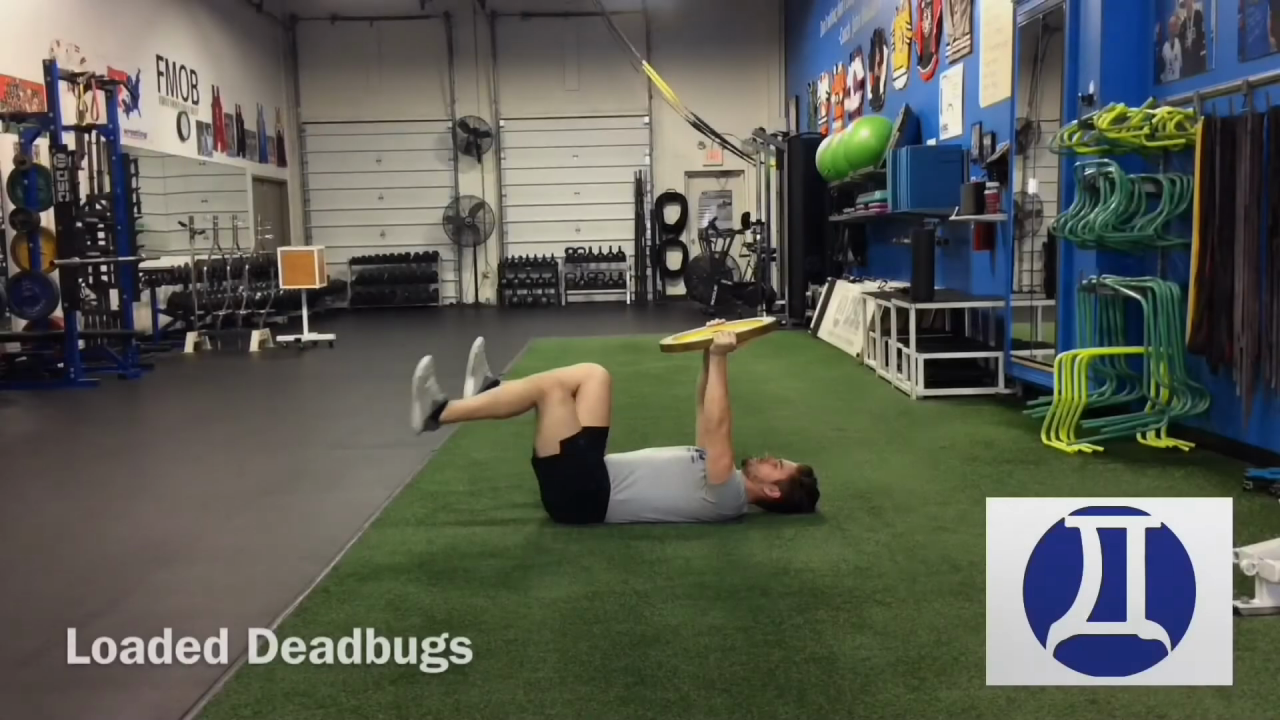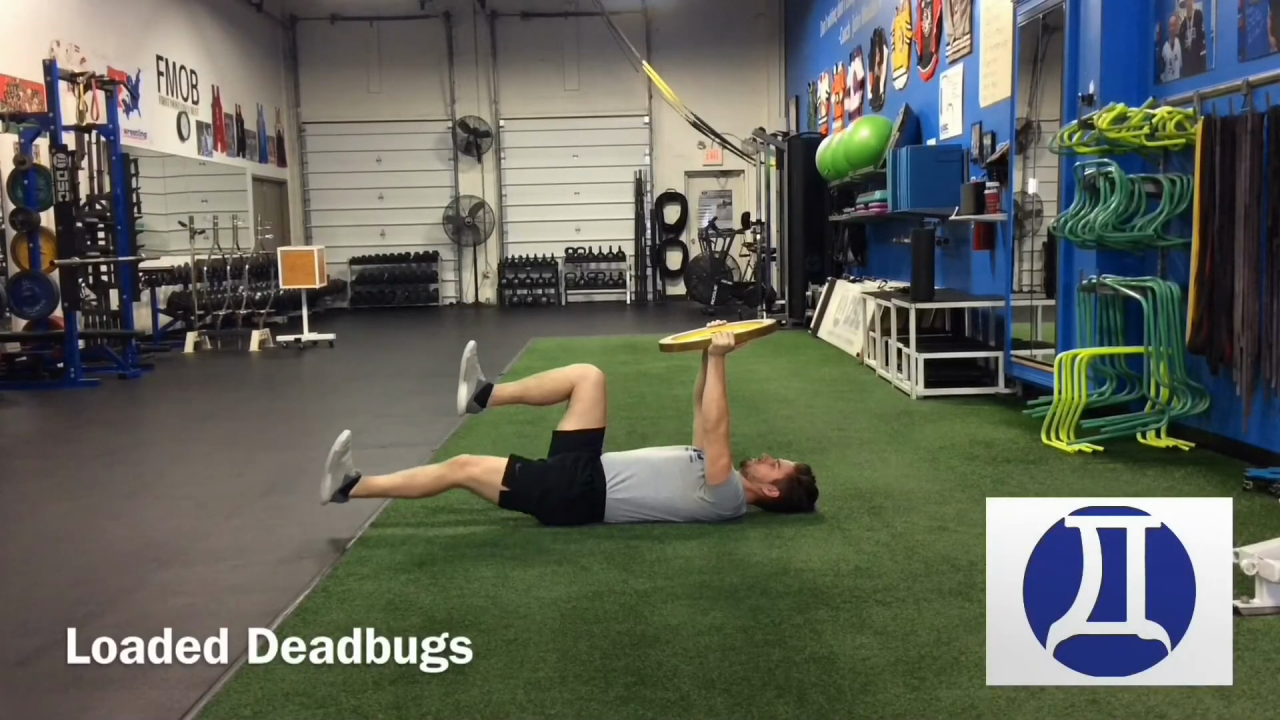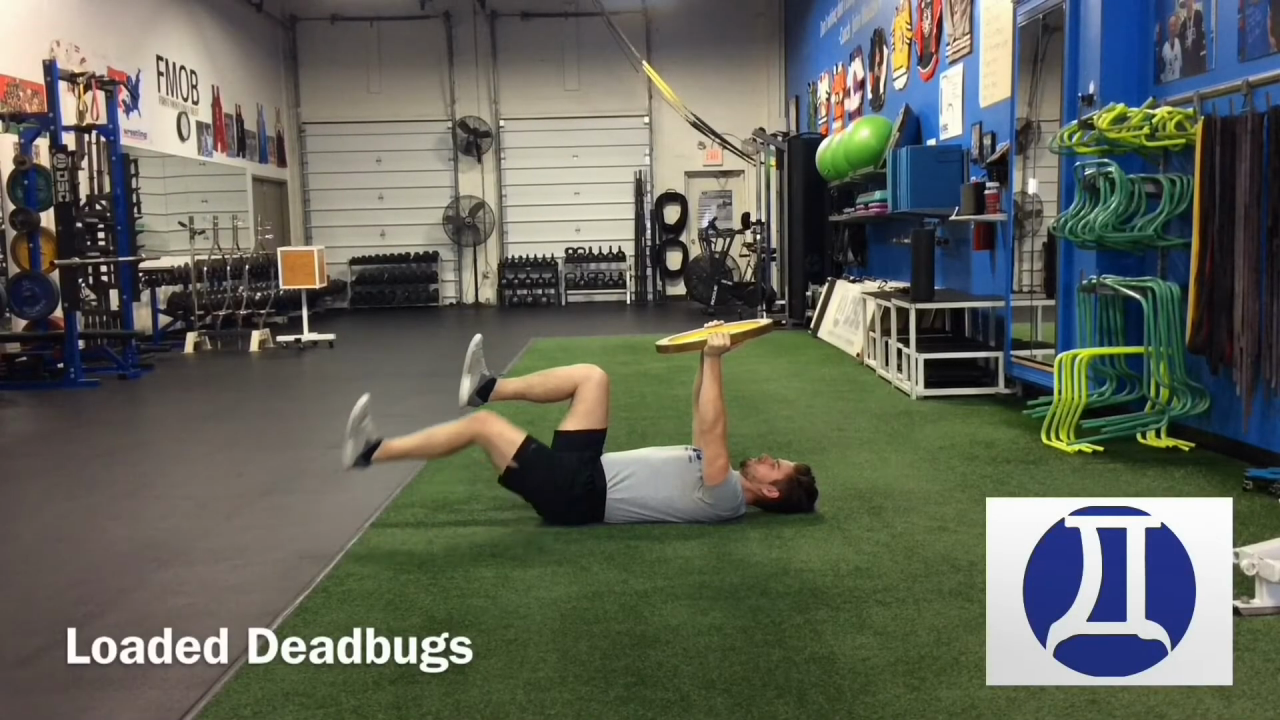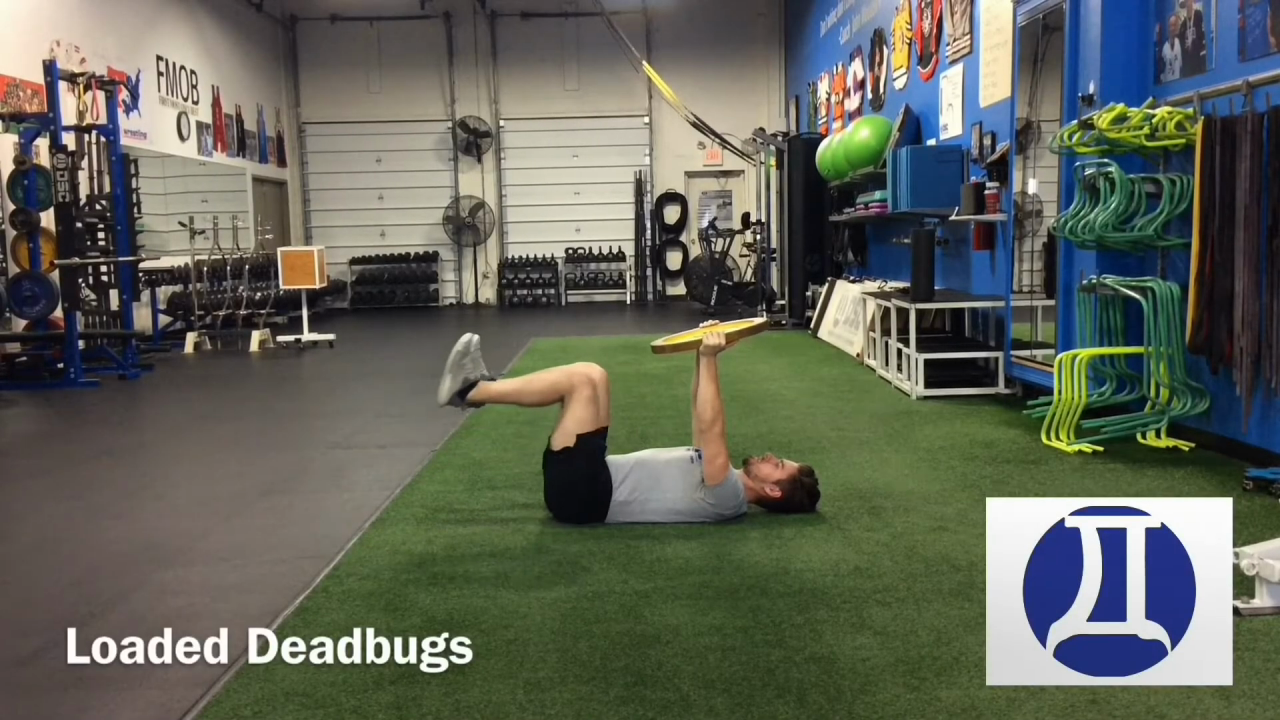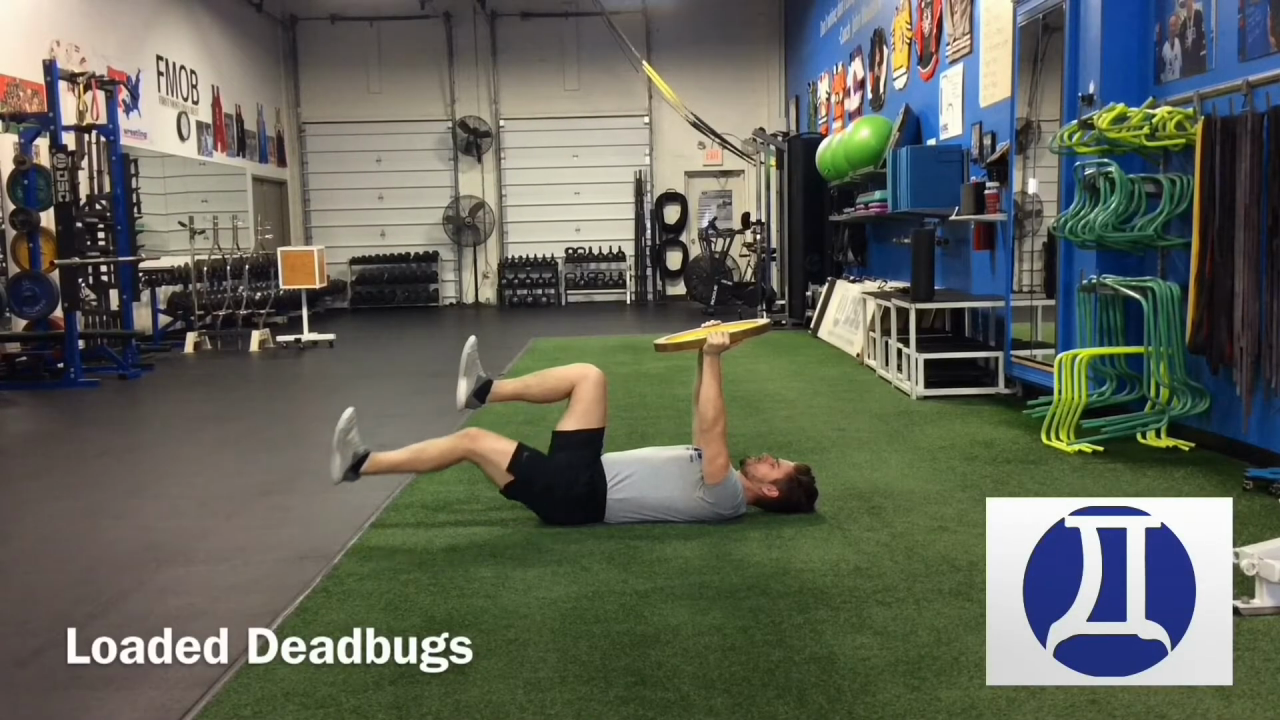
dt=1s
person 1, frame 1
left shoulder: (727, 496)
right shoulder: (726, 478)
left elbow: (717, 429)
right elbow: (705, 413)
left wrist: (719, 359)
right wrist: (709, 357)
left hip: (583, 494)
right hip: (594, 475)
left knee: (551, 387)
right knee: (593, 374)
left ankle: (438, 412)
right ankle: (492, 391)
person 1, frame 2
left shoulder: (726, 497)
right shoulder: (722, 478)
left elbow: (716, 429)
right elbow: (703, 414)
left wrist: (718, 361)
right wrist: (707, 358)
left hip: (579, 494)
right hip: (585, 471)
left knee: (464, 467)
right knee: (588, 376)
left ankle: (352, 485)
right ankle: (486, 394)
person 1, frame 3
left shoulder: (725, 498)
right shoulder: (724, 480)
left elbow: (711, 431)
right elbow: (705, 427)
left wrist: (713, 361)
right wrist: (706, 358)
left hip: (579, 496)
right hip: (587, 473)
left knee: (485, 424)
right knee: (592, 376)
left ankle: (374, 451)
right ankle: (487, 387)
person 1, frame 4
left shoulder: (726, 497)
right shoulder: (727, 481)
left elbow: (711, 431)
right elbow: (704, 423)
left wrist: (709, 360)
right wrist: (702, 358)
left hip: (583, 496)
right hip: (596, 479)
left knee: (580, 381)
right knee: (591, 374)
left ankle: (467, 392)
right ankle: (485, 388)
person 1, frame 5
left shoulder: (726, 496)
right shoulder: (723, 480)
left elbow: (712, 430)
right elbow: (703, 418)
left wrist: (712, 360)
right wrist: (704, 358)
left hip: (578, 495)
right hip: (585, 471)
left knee: (472, 440)
right knee: (588, 375)
left ankle: (362, 464)
right ankle: (485, 390)
